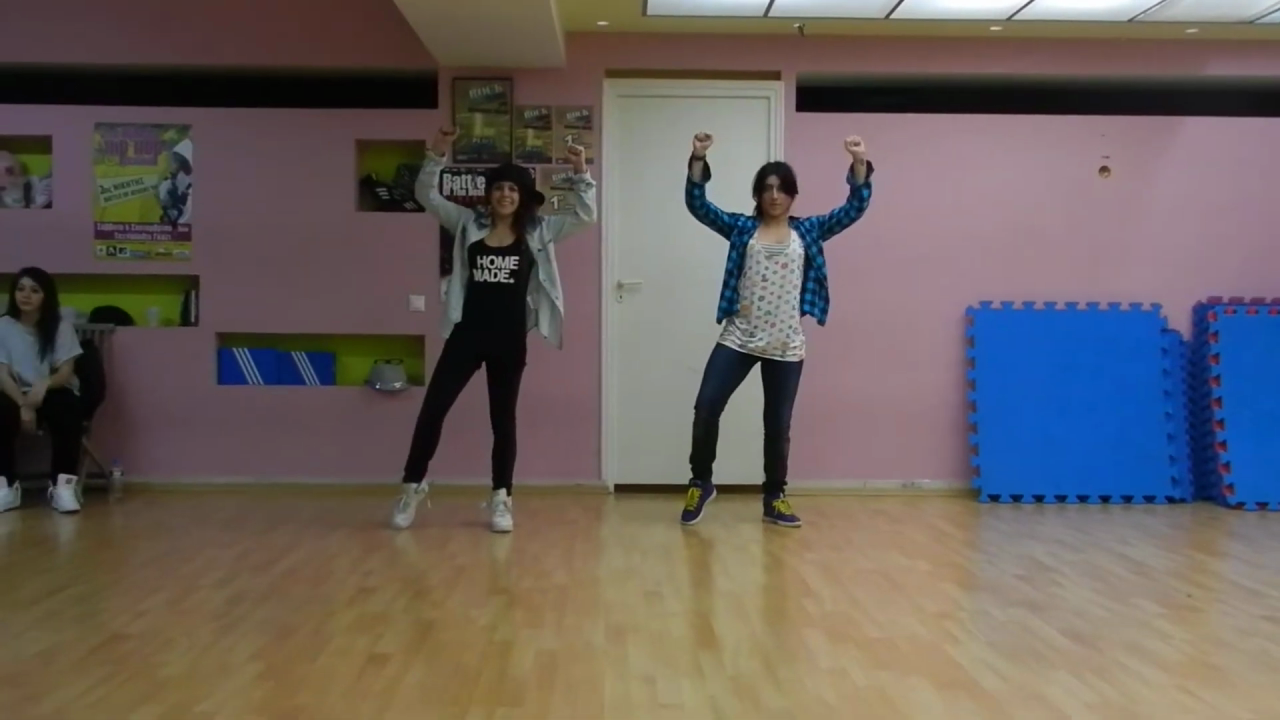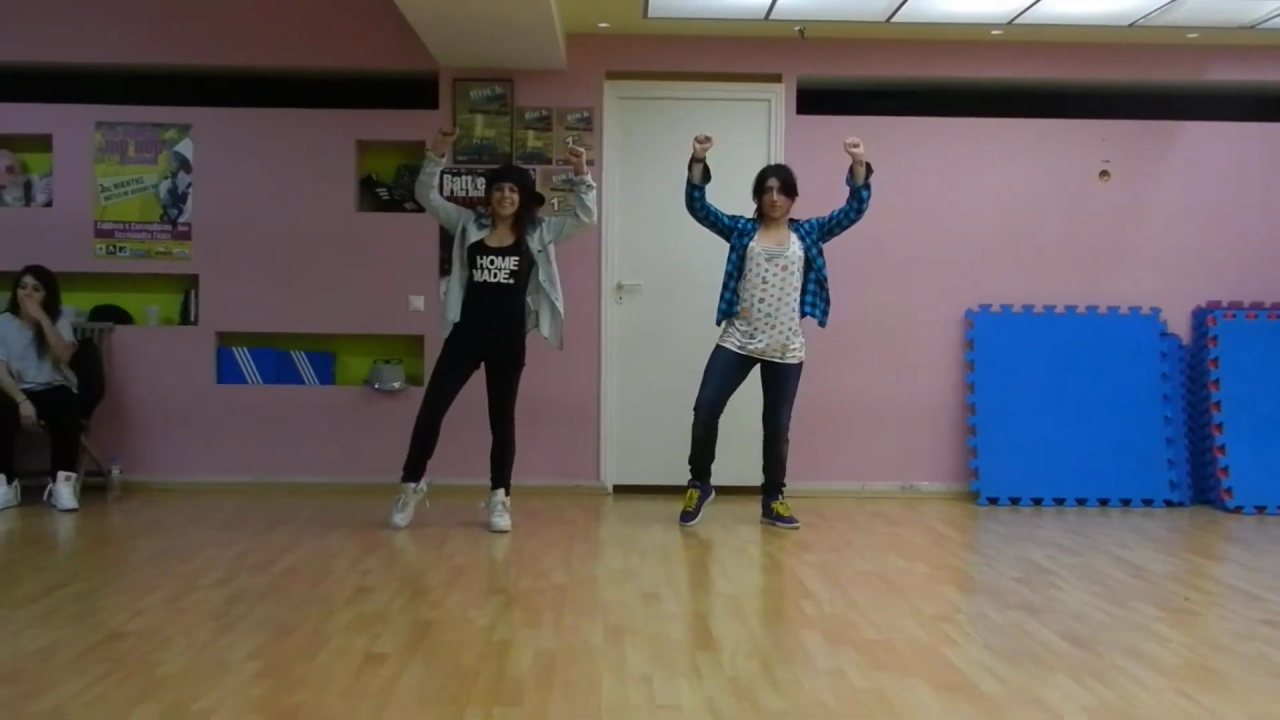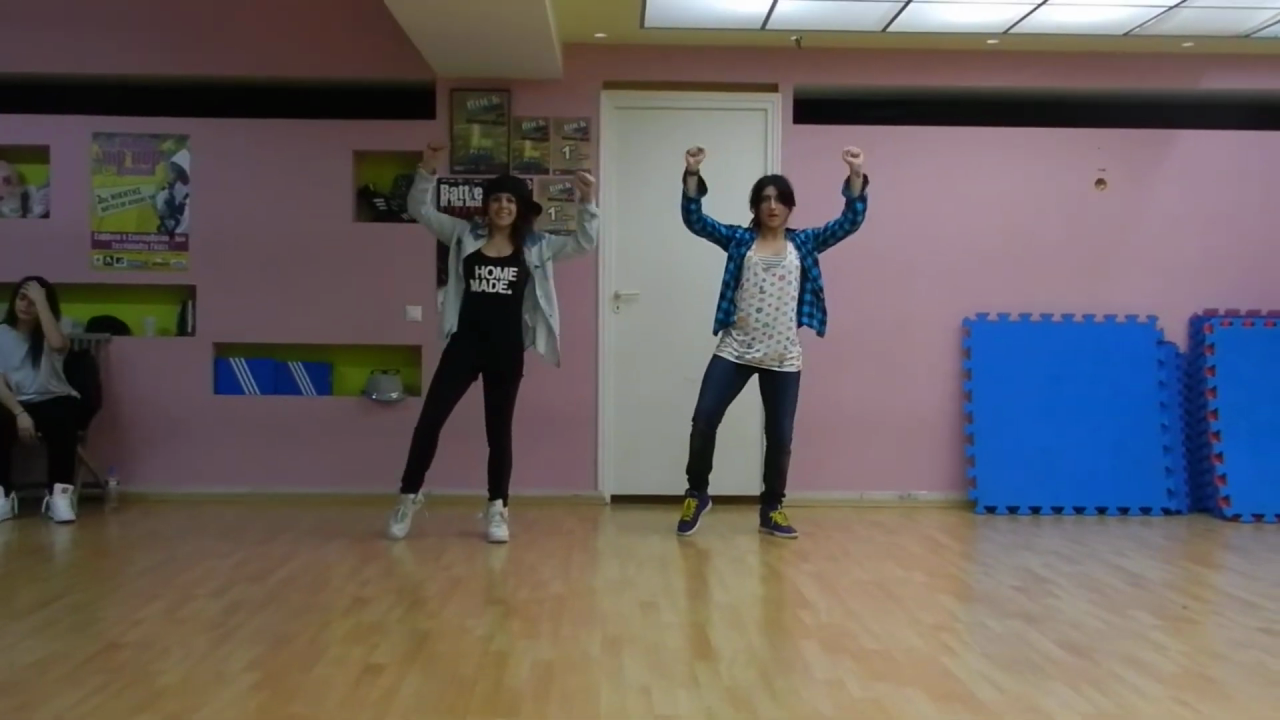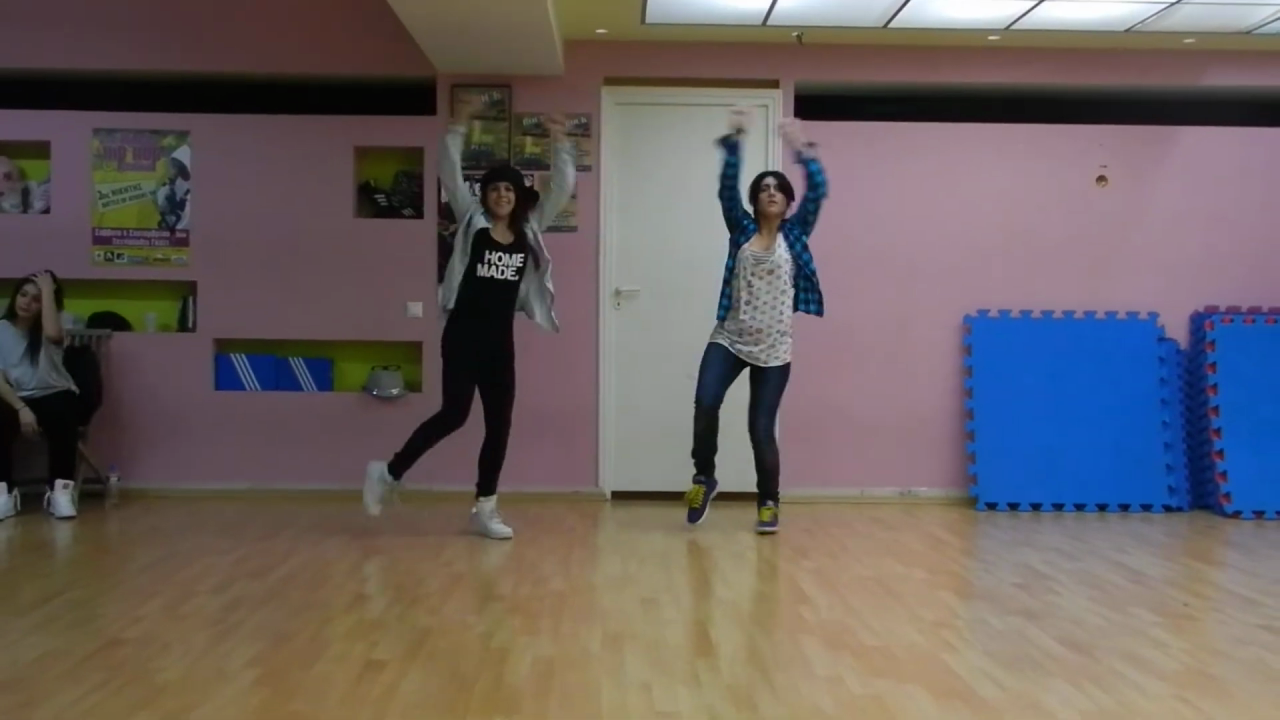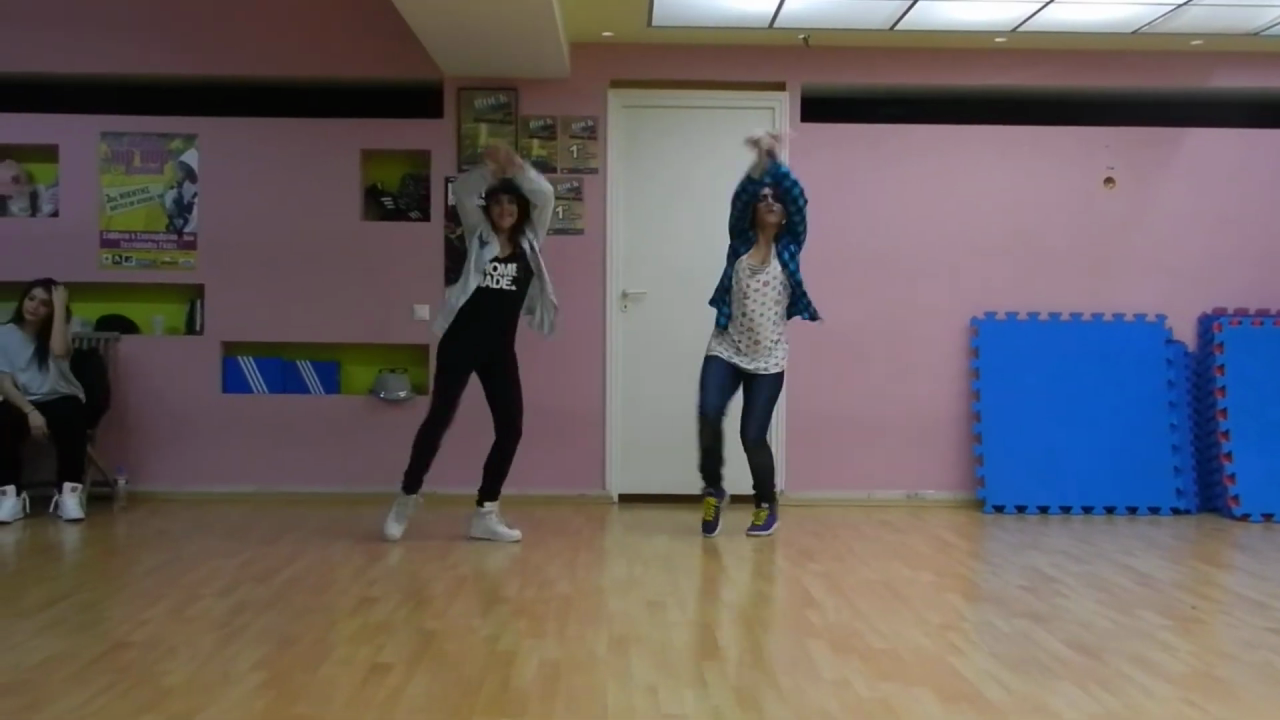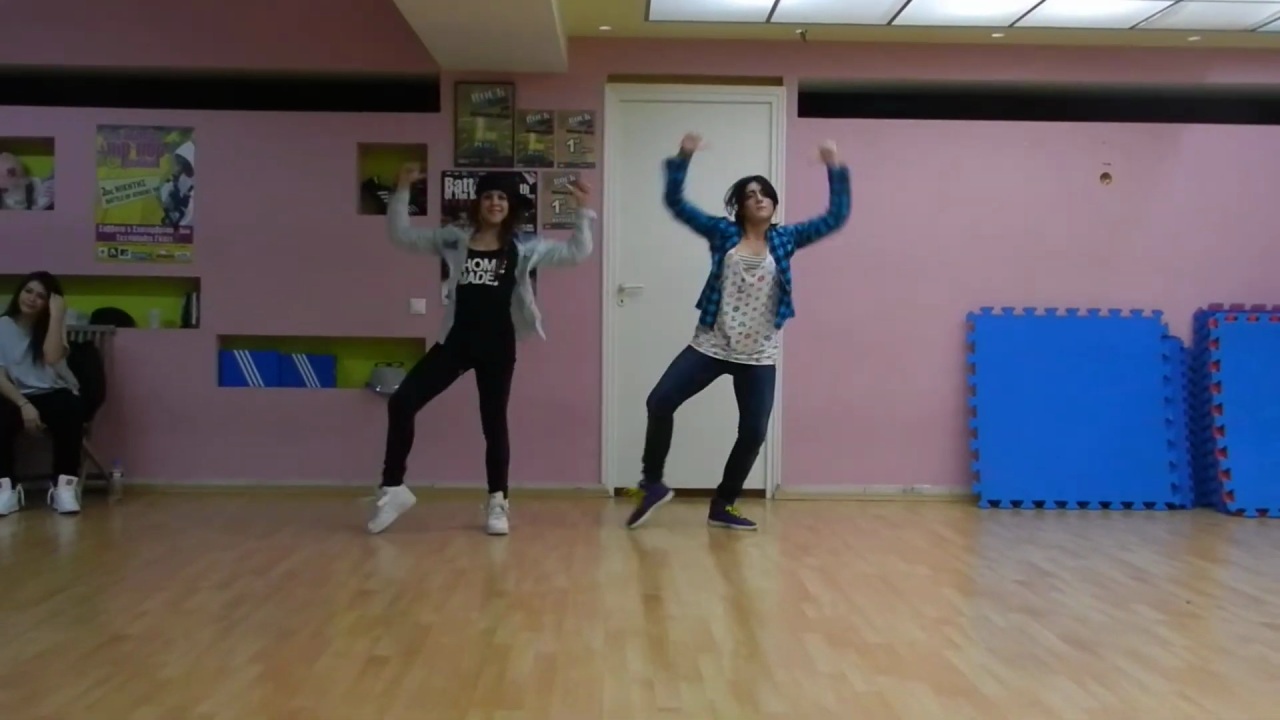
dt=0.2s
person 1, frame 1
left shoulder: (538, 231)
right shoulder: (469, 224)
left elbow: (585, 214)
right elbow: (427, 195)
left wrist: (581, 173)
right wrist: (436, 156)
left hip: (509, 338)
right hip: (467, 333)
left knee: (503, 418)
right knee: (432, 408)
left ankle: (501, 500)
right ankle: (412, 487)
person 1, frame 2
left shoulder: (538, 232)
right shoulder: (469, 224)
left elbow: (585, 216)
right elbow: (427, 196)
left wrist: (581, 175)
right wrist: (437, 157)
left hip: (508, 339)
right hip: (466, 333)
left knee: (502, 419)
right knee: (431, 408)
left ankle: (499, 499)
right ankle: (411, 486)
person 1, frame 3
left shoulder: (536, 246)
right shoulder: (465, 235)
left elbow: (585, 242)
right elbow: (421, 210)
left wrist: (587, 200)
right wrist: (427, 171)
left hip: (506, 351)
right hip: (465, 345)
left knee: (499, 431)
right knee: (430, 420)
left ankle: (497, 510)
right ankle: (408, 497)
person 1, frame 4
left shoulder: (530, 228)
right shoulder: (471, 218)
left elbow: (563, 190)
right elbow: (450, 170)
left wrist: (561, 145)
right wrist: (459, 127)
left hip: (499, 339)
right hip: (463, 333)
left knee: (500, 422)
right knee: (454, 414)
left ankle: (485, 507)
right ankle: (389, 473)
person 1, frame 5
left shoulder: (529, 239)
right shoulder: (479, 234)
left elbow: (545, 195)
right elbow: (462, 190)
left wrist: (517, 168)
right wrist: (490, 168)
left hip: (502, 349)
right hip: (462, 341)
left knee: (510, 429)
right knee: (440, 415)
left ankle: (486, 513)
right ankle: (406, 498)
person 1, frame 6
left shoulder: (525, 245)
right shoulder: (454, 239)
left elbow: (576, 252)
right elbow: (403, 235)
left wrist: (584, 210)
right wrist: (403, 191)
left hip: (498, 345)
right hip: (457, 341)
left knee: (494, 427)
right knee: (401, 404)
left ankle: (497, 503)
right ankle: (393, 489)
person 2, frame 1
left shoulder: (808, 231)
right shoulder: (742, 228)
left elbow: (854, 208)
right elbow: (697, 204)
left wrist: (859, 162)
right wrist: (698, 158)
left hip: (786, 345)
right hip: (738, 338)
left knee: (778, 424)
right knee: (706, 407)
left ankle: (774, 498)
right ankle: (701, 484)
person 2, frame 2
left shoulder: (808, 233)
right shoulder: (741, 230)
left elbow: (854, 210)
right elbow: (697, 207)
left wrist: (858, 164)
right wrist: (698, 161)
left hip: (785, 347)
right hip: (738, 341)
left knee: (777, 426)
right knee: (706, 409)
left ankle: (773, 500)
right ankle: (699, 485)
person 2, frame 3
left shoulder: (804, 243)
right shoulder: (739, 240)
left elbow: (850, 221)
right elbow: (694, 219)
left wrist: (856, 175)
right wrist: (692, 173)
left hip: (783, 357)
right hip: (736, 350)
left knee: (780, 435)
right knee: (704, 419)
left ankle: (771, 509)
right ankle: (697, 494)
person 2, frame 4
left shoulder: (795, 233)
right shoulder: (741, 228)
left elbow: (819, 190)
right elbow: (727, 186)
left wrist: (799, 147)
right wrist: (735, 137)
left hip: (773, 349)
right hip: (729, 340)
left knee: (761, 428)
right knee: (706, 404)
left ankle: (768, 501)
right ankle: (704, 479)
person 2, frame 5
left shoulder: (790, 243)
right shoulder: (741, 238)
left elbow: (797, 198)
right elbow: (742, 196)
left wrist: (772, 157)
right wrist: (761, 160)
left hip: (768, 359)
right hip: (725, 351)
left knee: (754, 435)
right knee: (709, 415)
left ankle: (766, 505)
right ankle: (713, 491)
person 2, frame 6
left shoulder: (785, 239)
right shoulder: (723, 234)
left elbow: (835, 217)
right elbow: (676, 203)
left wrist: (835, 169)
right wrist: (682, 158)
left hip: (758, 356)
right hip: (711, 346)
left knee: (753, 434)
right knee: (659, 403)
left ankle: (723, 504)
right ankle: (652, 485)
person 3, frame 1
left shoulder: (61, 326)
left elbow: (66, 372)
left wrist: (45, 383)
right wrist: (22, 403)
left hip: (53, 391)
left knee: (69, 410)
left ankle: (63, 485)
person 3, frame 2
left shoulder: (59, 321)
left elbow: (64, 355)
left wrist: (42, 318)
right wrist: (22, 401)
left hip: (53, 390)
left knee: (68, 409)
left ankle: (63, 483)
person 3, frame 3
left shoulder: (51, 329)
left elbow: (57, 344)
left wrist: (40, 301)
left hip: (51, 401)
left knee: (65, 418)
left ankle: (60, 495)
person 3, frame 4
left shoulder: (46, 328)
left elbow: (53, 333)
left wrist: (47, 291)
right wrist: (21, 408)
left hip: (51, 396)
left knee: (65, 413)
left ankle: (61, 491)
person 3, frame 5
left shoulder: (53, 333)
left elbow: (59, 351)
left wrist: (60, 305)
right wrist: (30, 411)
left hip: (59, 400)
right hip: (22, 402)
left knee: (74, 416)
left ankle: (69, 493)
person 3, frame 6
left shoulder: (53, 326)
left elbow: (52, 357)
left wrist: (56, 314)
right wrist: (24, 405)
left hip: (54, 394)
left knee: (70, 410)
left ankle: (65, 486)
